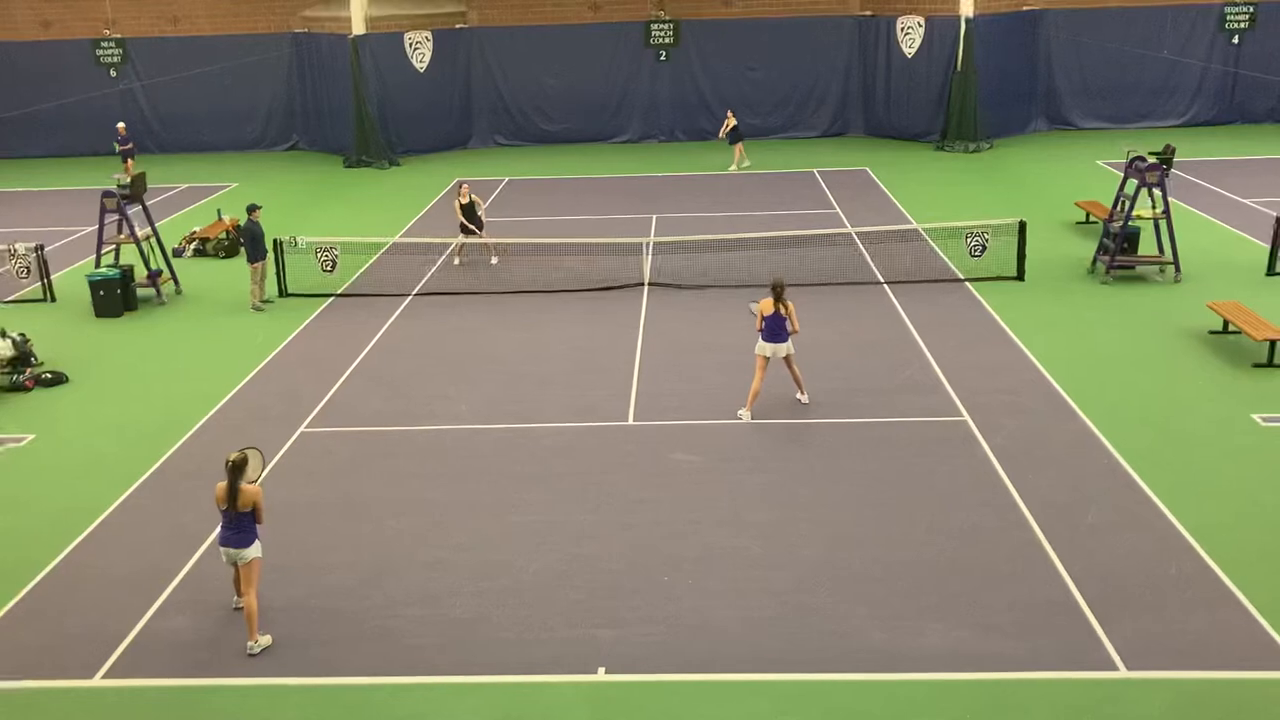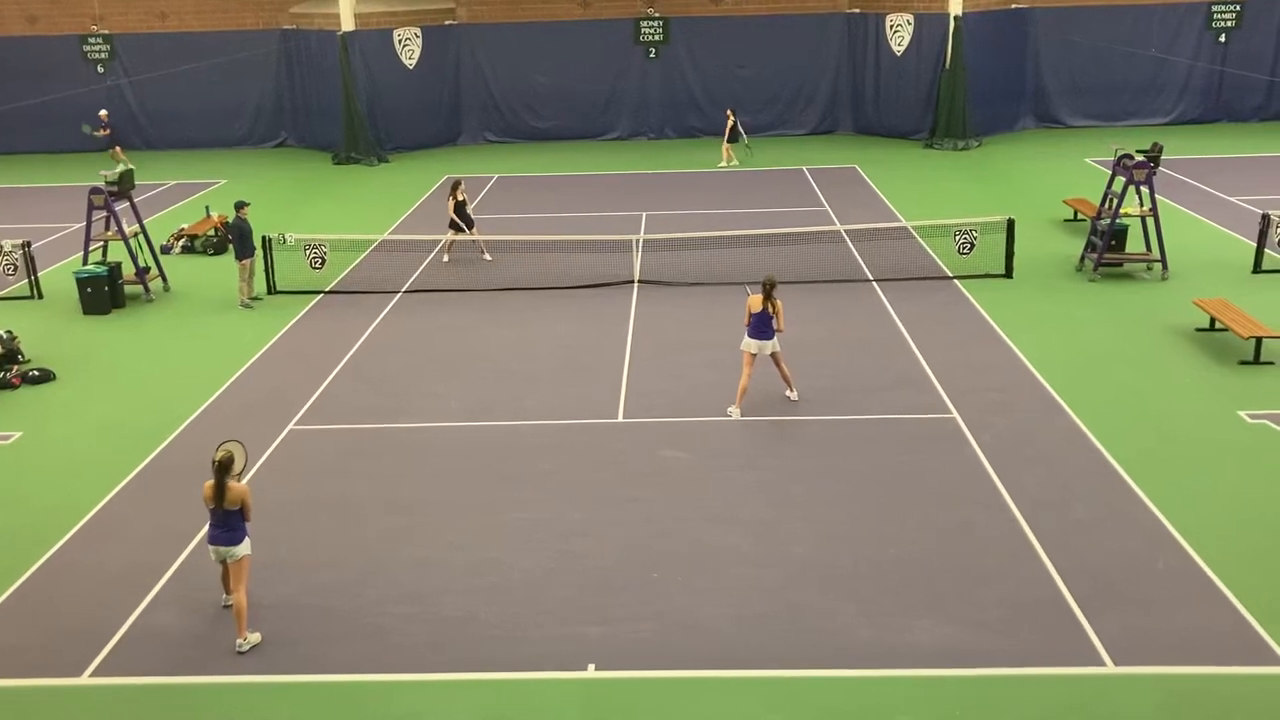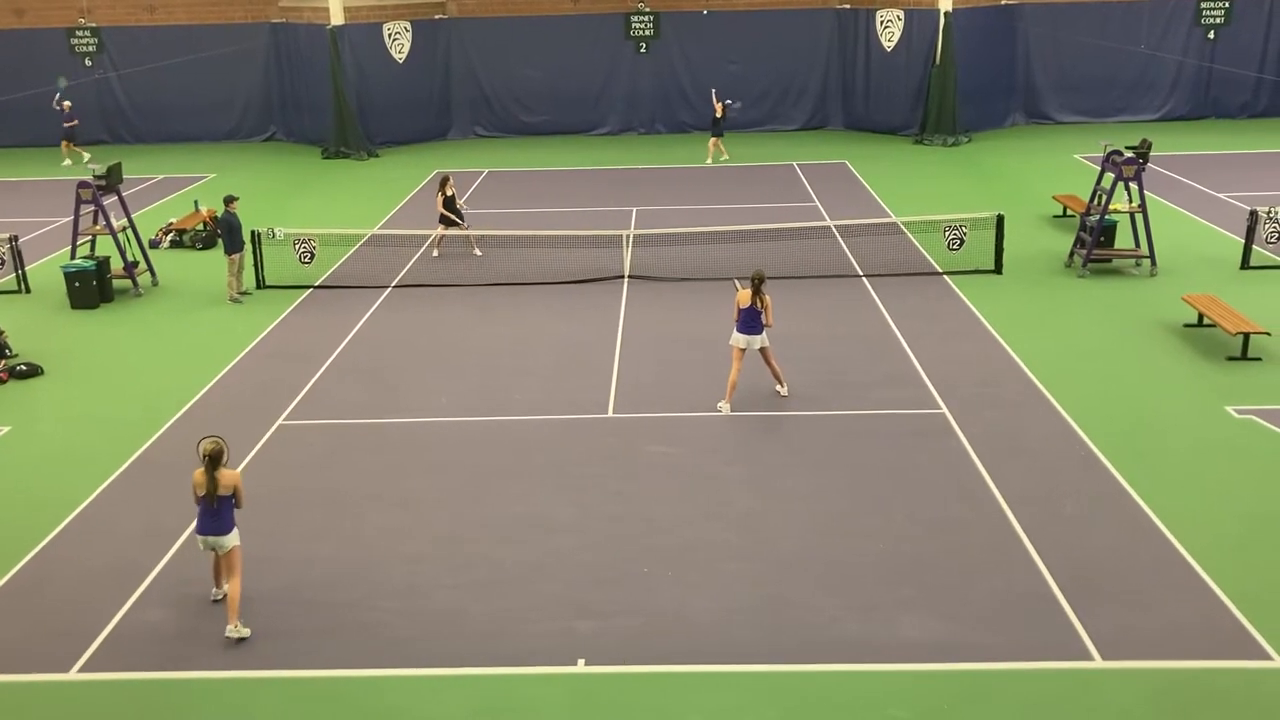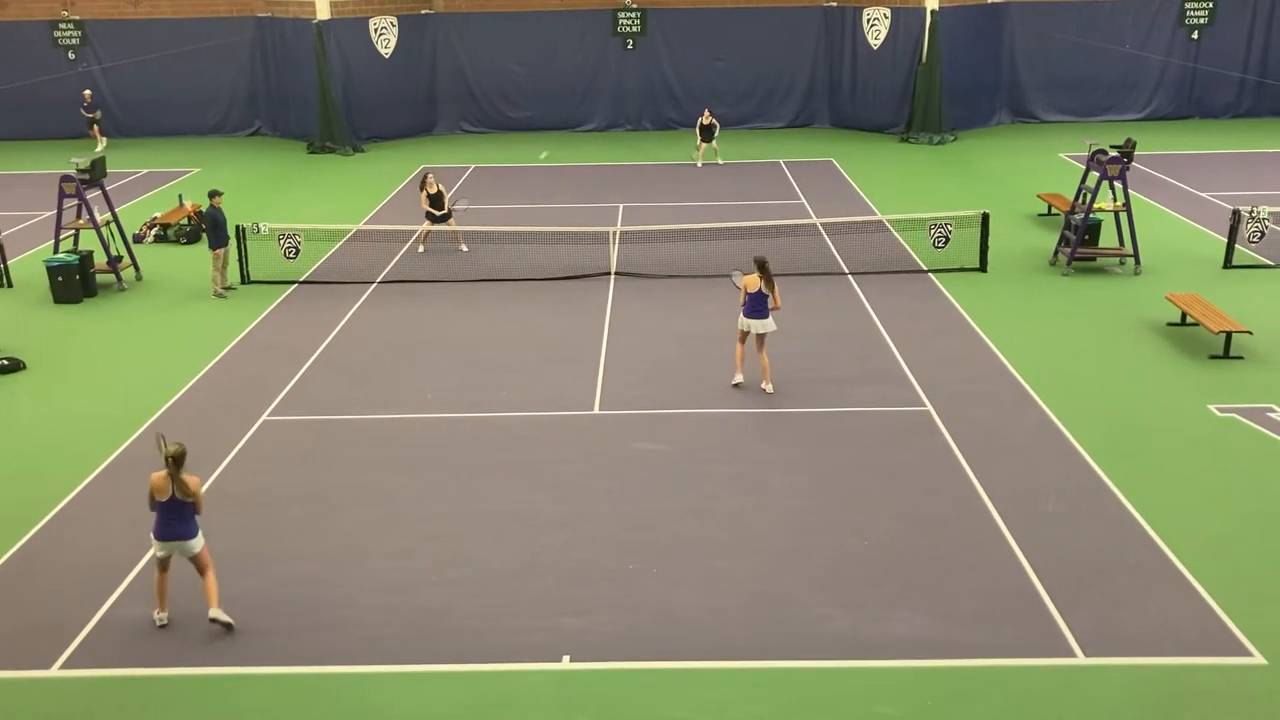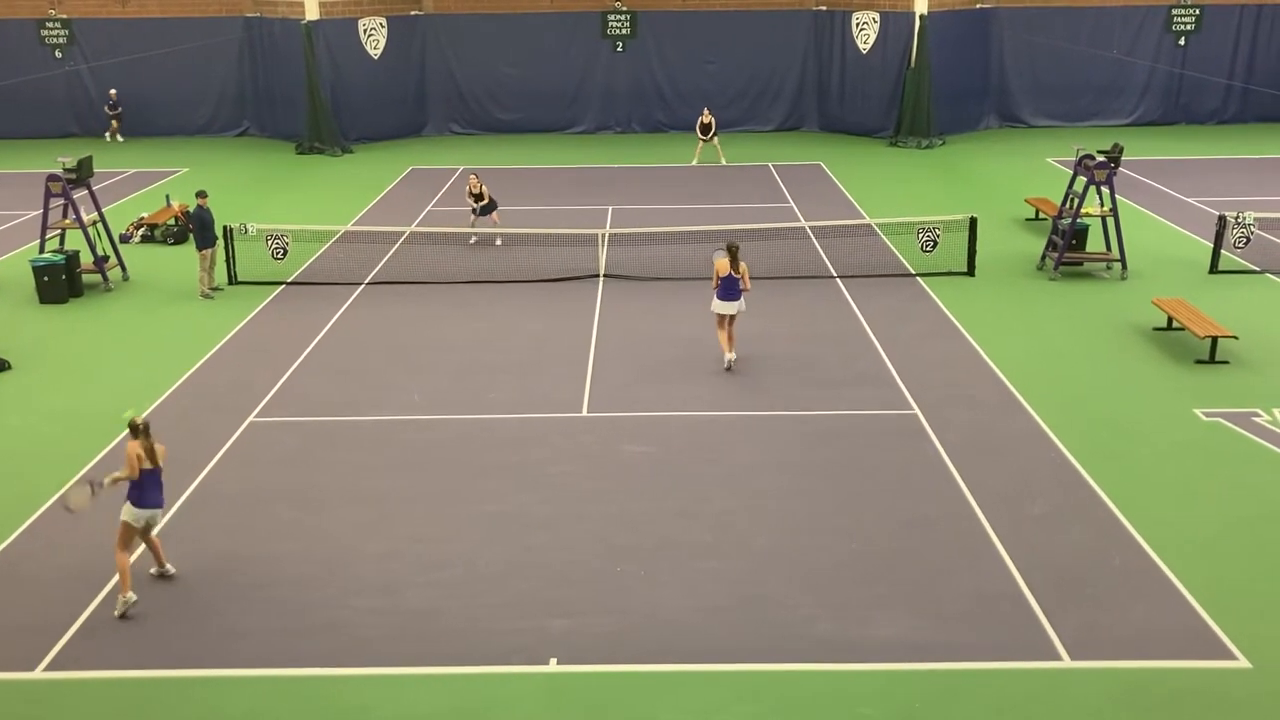
dt=1s
person 1, frame 1
left shoulder: (219, 489)
right shoulder: (254, 491)
right elbow: (260, 520)
left hip: (225, 544)
right hip: (247, 544)
left knee: (238, 570)
right knee: (250, 592)
left ankle: (238, 598)
right ankle: (254, 641)
person 1, frame 2
left shoulder: (207, 488)
right shoulder: (241, 489)
right elbow: (247, 518)
left hip: (214, 542)
right hip: (236, 542)
left knee: (226, 567)
right knee: (240, 589)
left ankle: (228, 596)
right ankle: (243, 638)
person 1, frame 3
left shoulder: (197, 476)
right shoulder: (233, 477)
right elbow: (239, 505)
left hip: (203, 533)
right hip: (225, 533)
left knee: (219, 554)
right knee: (234, 577)
left ankle: (219, 589)
right ankle: (233, 626)
person 1, frame 4
left shoulder: (155, 479)
right shoulder: (193, 483)
left elbow: (152, 508)
right elbow: (198, 512)
left hip: (163, 537)
right hip: (189, 536)
left knee: (161, 571)
right knee: (207, 572)
left ankle: (161, 614)
right ankle: (215, 611)
person 1, frame 5
left shoulder: (132, 446)
right shoulder: (160, 448)
left elbow: (133, 475)
left wrist: (113, 478)
right wrist: (120, 476)
left hip: (137, 507)
right hip: (156, 506)
left knee: (122, 550)
right knee: (145, 534)
left ankle: (127, 595)
right ankle: (163, 567)
